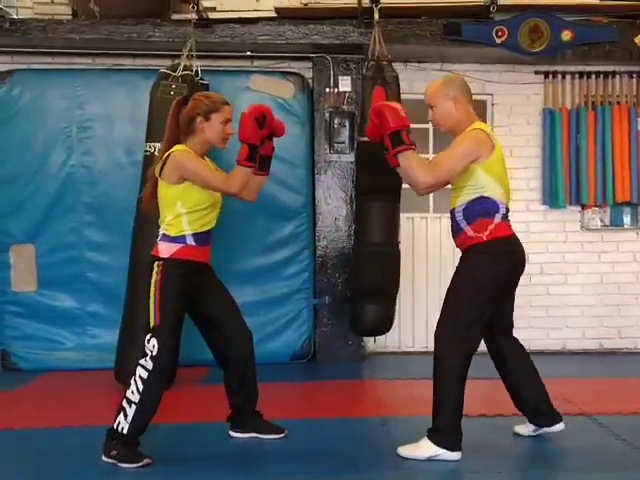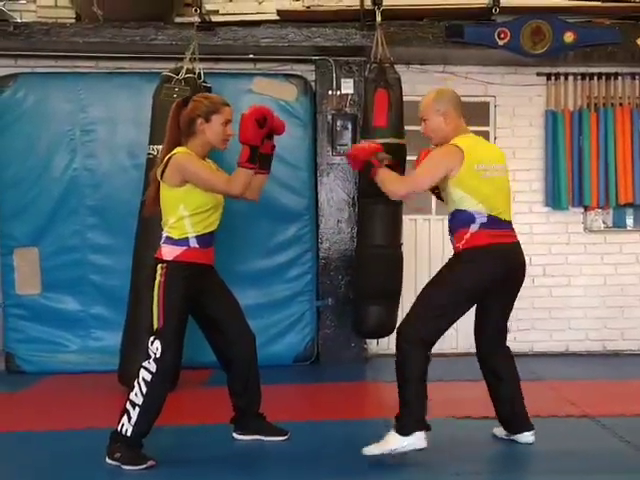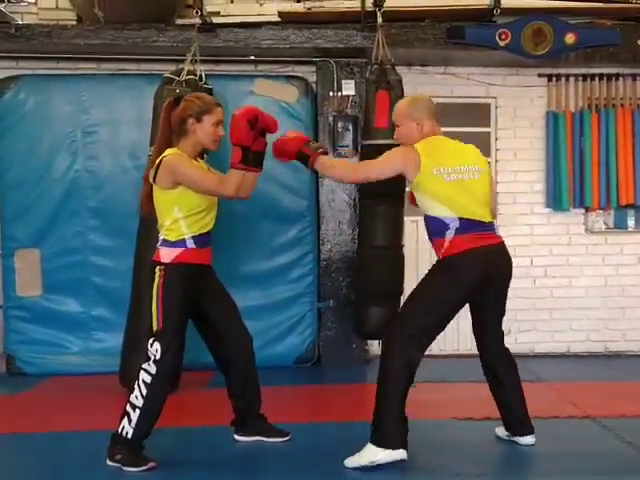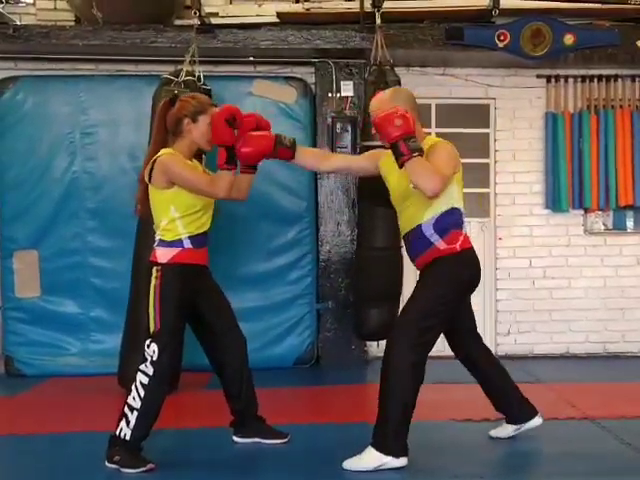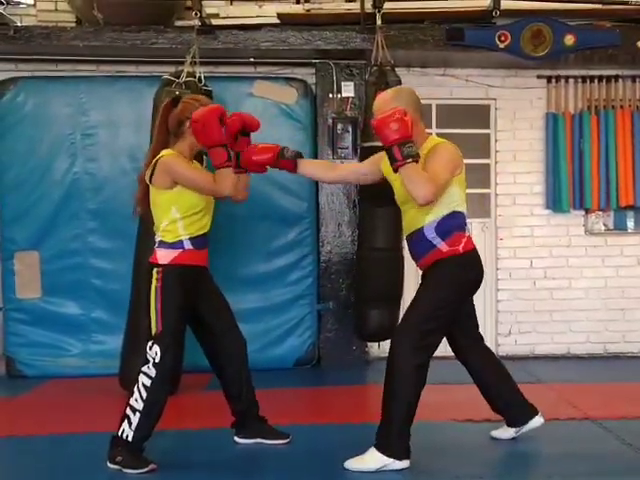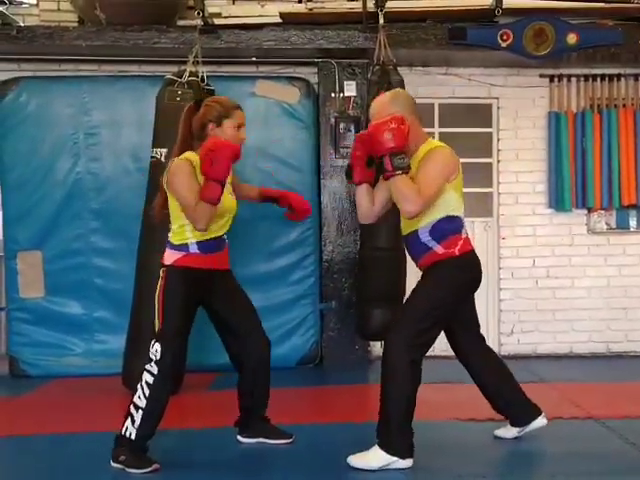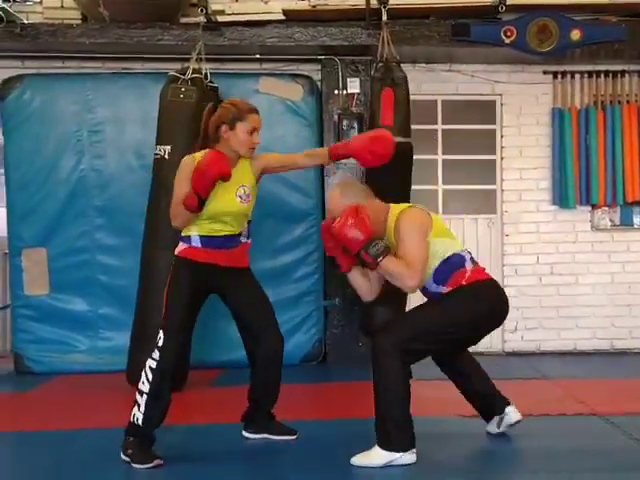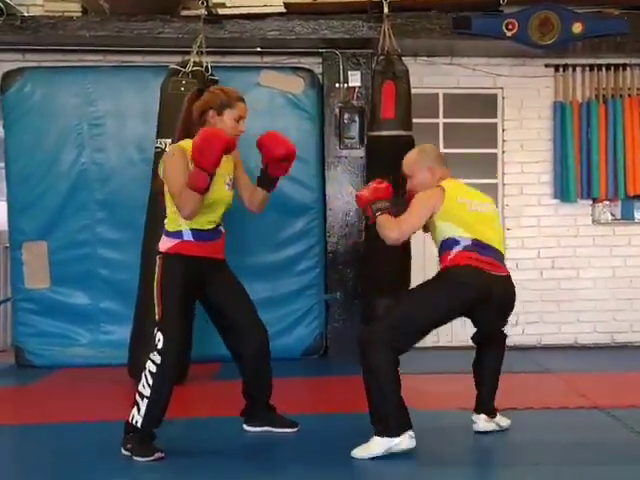
dt=0.3s
person 1, frame 1
left shoulder: (204, 163)
right shoulder: (179, 157)
left elbow: (249, 193)
right elbow: (233, 185)
left wrist: (264, 149)
right wrist: (249, 144)
left hip: (199, 267)
right hip: (172, 268)
left knee: (238, 339)
right knee: (160, 355)
left ankle: (245, 418)
right ankle: (119, 441)
person 1, frame 2
left shoulder: (205, 164)
right shoulder: (180, 160)
left elbow: (251, 192)
right elbow: (234, 187)
left wrist: (264, 148)
right wrist: (250, 145)
left hip: (203, 269)
right hip: (176, 270)
left knee: (241, 341)
right knee: (164, 357)
left ankle: (248, 420)
right ankle: (122, 443)
person 1, frame 3
left shoulder: (197, 164)
right shoulder: (172, 162)
left elbow: (244, 190)
right elbow: (228, 189)
left wrist: (256, 146)
right wrist: (241, 145)
left hip: (201, 270)
right hip: (174, 271)
left knee: (238, 342)
right knee: (163, 358)
left ankle: (249, 421)
right ankle: (124, 445)
person 1, frame 4
left shoulder: (192, 164)
right shoulder: (167, 162)
left elbow: (239, 192)
right elbow: (220, 190)
right wrist: (227, 145)
left hip: (197, 269)
right hip: (171, 271)
left knee: (232, 344)
right knee: (161, 358)
left ankle: (247, 422)
right ankle: (122, 446)
person 1, frame 5
left shoulder: (191, 164)
right shoulder: (169, 162)
left elbow: (239, 193)
right elbow: (225, 188)
left wrist: (236, 143)
right wrist: (219, 145)
left hip: (197, 271)
right hip: (171, 271)
left knee: (232, 345)
right knee: (163, 358)
left ankle: (249, 423)
right ankle: (124, 447)
person 1, frame 6
left shoulder: (220, 167)
right shoulder: (183, 166)
left elbow: (242, 193)
right elbow: (200, 220)
left wrist: (278, 196)
right wrist: (215, 177)
left hip: (217, 271)
right hip: (183, 272)
left knee: (255, 344)
right knee: (166, 360)
left ankle: (252, 423)
right ankle: (128, 447)
person 1, frame 7
left shoulder: (256, 164)
right shoulder: (192, 164)
left elbow: (310, 158)
right elbow: (178, 220)
left wrist: (351, 147)
right wrist: (201, 189)
left hip: (235, 266)
right hip: (193, 264)
left knee: (267, 341)
right knee: (170, 348)
left ankle: (258, 419)
right ankle: (138, 437)
person 1, frame 8
left shoulder: (231, 156)
right shoulder: (179, 153)
left elbow: (254, 206)
right elbow: (186, 209)
left wrist: (272, 170)
right wrist: (205, 166)
left hip: (213, 260)
right hip: (178, 259)
left knee: (253, 333)
right knee: (170, 347)
left ankle: (258, 412)
right ankle: (137, 433)
person 2, frame 1
left shoulder: (474, 137)
right shoulder: (473, 140)
left elbow: (426, 179)
right elbow: (419, 178)
left wrist: (397, 138)
right wrist: (394, 147)
left hip: (488, 254)
right hip: (500, 252)
left knee: (451, 340)
right knee: (499, 336)
left ankle: (445, 440)
right ankle: (543, 415)
person 2, frame 2
left shoulder: (449, 152)
right shoulder: (493, 151)
left elbow: (400, 191)
left wrist: (371, 163)
left hip: (478, 259)
right hip: (510, 256)
left knee: (414, 333)
right knee: (492, 341)
left ankle: (409, 427)
right ankle: (517, 425)
person 2, frame 3
left shoulder: (412, 156)
right shoulder: (475, 156)
left elbow: (354, 174)
left wrist: (306, 152)
left hip: (458, 265)
right hip: (495, 257)
left knee: (401, 342)
right knee: (491, 343)
left ankle: (388, 441)
right ankle: (519, 426)
person 2, frame 4
left shoulder: (441, 150)
right shoulder: (386, 158)
left elbow: (432, 187)
right elbow: (327, 162)
left wrist: (405, 144)
right wrist: (276, 145)
left hip: (453, 264)
right hip: (445, 267)
left knee: (404, 345)
right knee: (468, 343)
left ankle: (389, 447)
right ankle: (521, 413)
person 2, frame 5
left shoulder: (444, 152)
right shoulder: (391, 158)
left elbow: (425, 194)
right elbow: (335, 172)
left wrist: (400, 149)
right wrist: (281, 157)
left hip: (455, 266)
right hip: (447, 268)
left knee: (407, 348)
right knee: (469, 345)
left ankle: (391, 450)
right ankle: (522, 415)
person 2, frame 6
left shoulder: (438, 156)
right shoulder: (402, 161)
left elbow: (413, 206)
right elbow: (366, 214)
left wrist: (392, 159)
right wrist: (361, 169)
left hip: (452, 267)
right hip: (448, 269)
left knee: (401, 344)
right knee: (469, 346)
left ankle: (394, 447)
right ankle: (524, 414)
person 2, frame 7
left shoulder: (408, 218)
right shoulder: (383, 230)
left elbow: (411, 280)
right elbow: (369, 293)
left wrist: (370, 249)
right wrist: (345, 258)
left hip: (477, 298)
right hip: (484, 299)
left knee: (388, 345)
right knee: (447, 350)
left ankle: (396, 445)
right ankle: (499, 409)
person 2, frame 8
left shoulder: (434, 194)
right shoulder: (482, 199)
left elbow: (395, 234)
left wrist: (378, 209)
left hip: (459, 281)
right hip: (501, 287)
left knee: (374, 339)
right knee: (491, 339)
left ankle: (393, 431)
right ankle: (486, 414)
